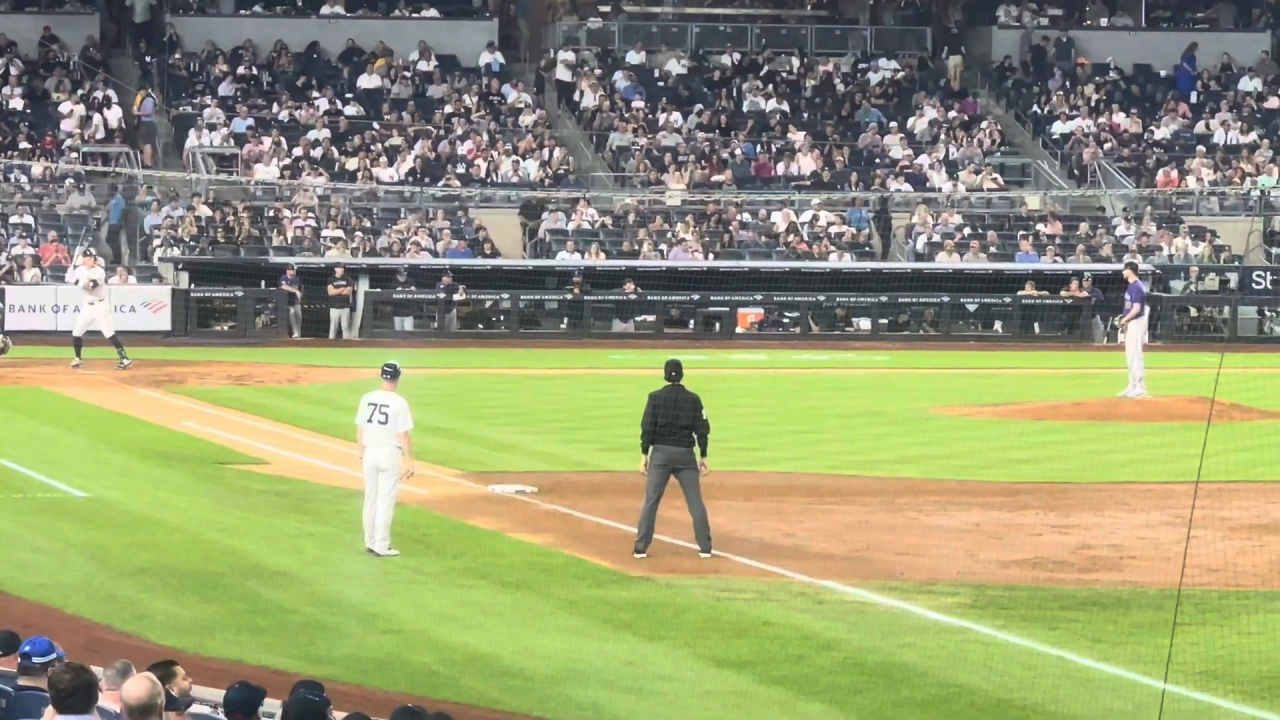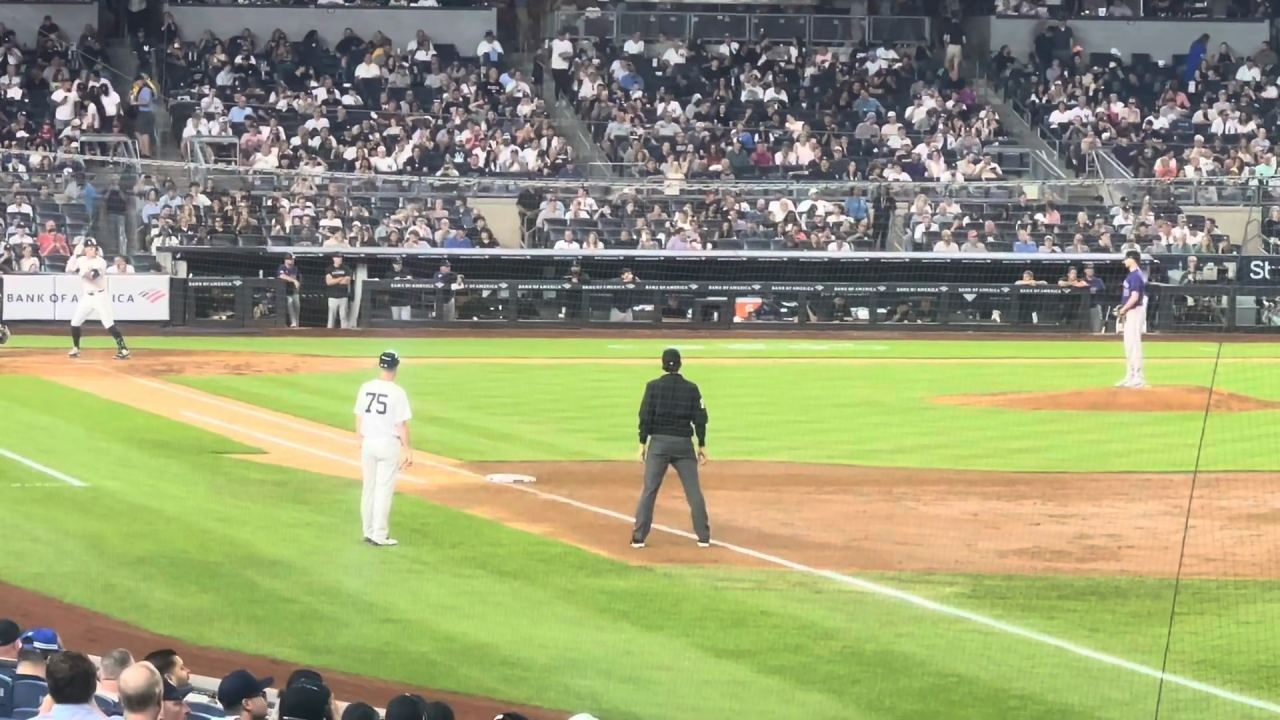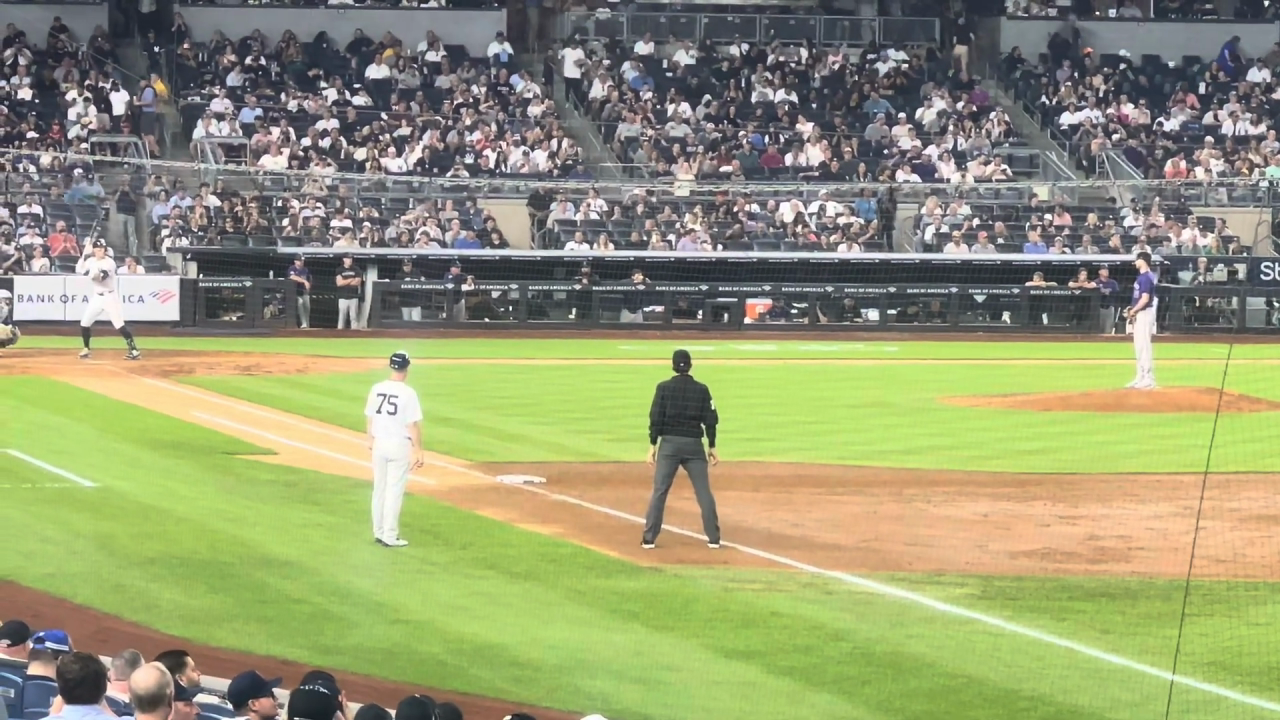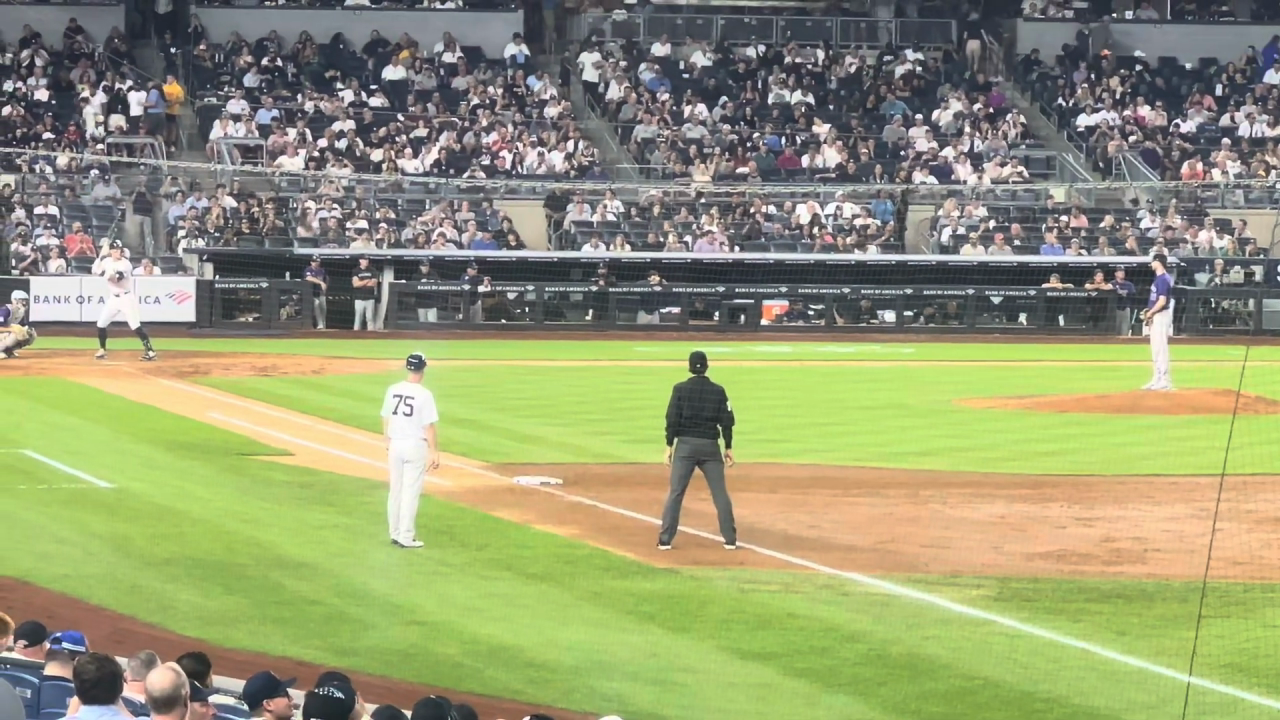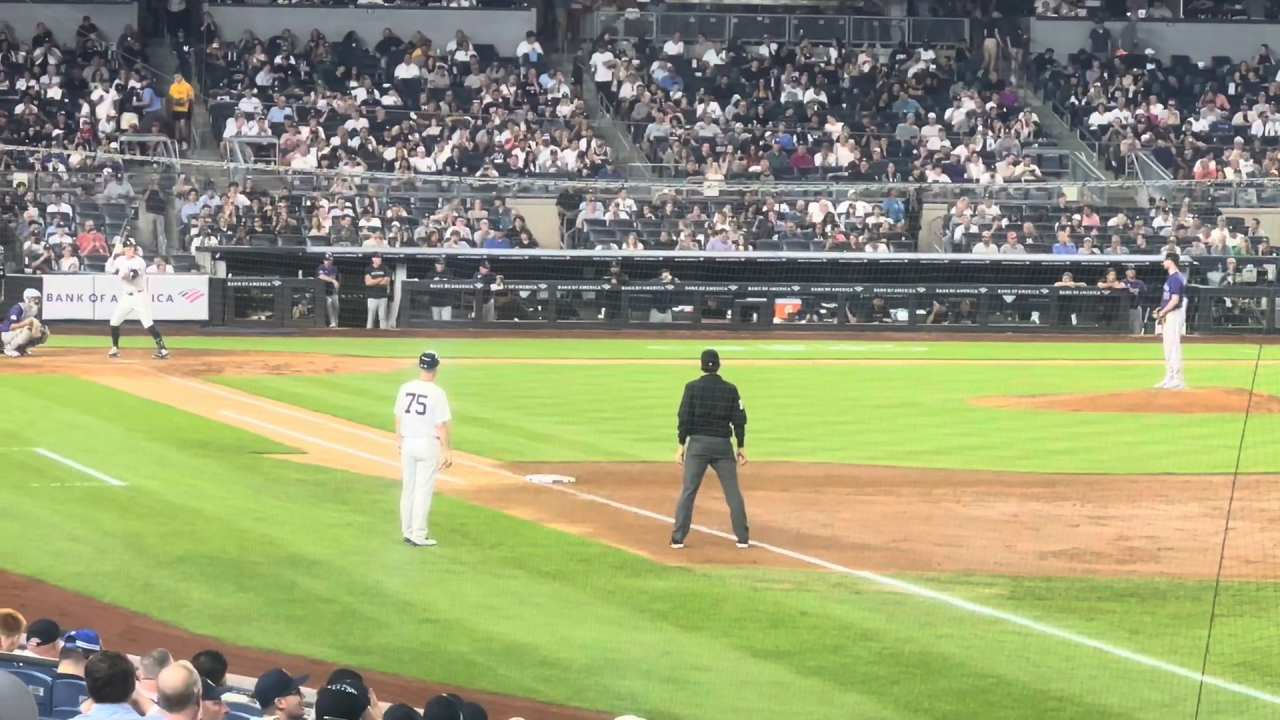
dt=0.5s
person 1, frame 1
left shoulder: (655, 397)
right shoulder: (693, 399)
left elbow: (647, 428)
right elbow: (702, 430)
left wrist: (645, 455)
right wrist: (703, 456)
left hip: (660, 453)
right hip: (685, 454)
left knee: (651, 501)
right knee: (696, 502)
left ankle: (640, 548)
right ankle: (705, 548)
person 1, frame 2
left shoulder: (653, 386)
right shoulder: (691, 388)
left elbow: (645, 418)
right elbow: (700, 419)
left wrist: (642, 444)
right wrist: (701, 445)
left hip: (658, 442)
right hip: (683, 443)
left knee: (649, 490)
right knee: (694, 491)
left ankle: (638, 538)
right ankle: (703, 537)
person 1, frame 3
left shoulder: (664, 388)
right shoulder: (702, 389)
left elbow: (656, 419)
right elbow: (710, 420)
left wrist: (653, 445)
right wrist: (712, 447)
left hip: (669, 443)
right hip: (694, 444)
left knee: (659, 491)
right knee: (704, 492)
left ankle: (649, 539)
right ankle: (713, 538)
person 1, frame 4
left shoulder: (680, 389)
right shoulder: (718, 391)
left elbow: (672, 420)
right elbow: (727, 422)
left wrist: (669, 447)
right wrist: (728, 448)
left hip: (685, 445)
right hip: (710, 446)
left knee: (675, 493)
right knee: (720, 494)
left ankle: (665, 540)
right ankle: (730, 540)
person 1, frame 5
left shoulder: (692, 387)
right shoulder: (730, 389)
left elbow: (684, 418)
right elbow: (739, 420)
left wrist: (681, 445)
right wrist: (740, 446)
left hip: (697, 443)
right hip: (722, 444)
left knee: (688, 491)
right knee: (733, 492)
left ankle: (677, 539)
right ankle: (742, 538)
person 2, frame 1
left shoulder: (367, 398)
right shoulder: (399, 402)
left elbow: (360, 429)
right elbow: (403, 435)
left wrist: (362, 453)
right wrist: (409, 461)
left hip: (370, 453)
right hip: (390, 454)
left knee: (370, 499)
right knee: (385, 501)
left ankle: (370, 543)
right ankle: (381, 546)
person 2, frame 2
left shoulder: (365, 388)
right shoulder: (397, 392)
left elbow: (358, 418)
right elbow: (402, 425)
right wrist: (407, 450)
left hip: (368, 443)
right hip: (388, 444)
left knee: (368, 488)
right knee: (384, 490)
left ankle: (368, 532)
right ankle: (379, 536)
person 2, frame 3
left shoulder: (376, 389)
right shoulder: (408, 393)
left elbow: (369, 419)
right elbow: (413, 425)
left wrist: (371, 442)
right wrist: (418, 451)
left hip: (379, 444)
right hip: (399, 445)
left knee: (379, 489)
right knee: (394, 491)
left ankle: (379, 533)
right ankle: (390, 537)
person 2, frame 4
left shoulder: (392, 390)
right shoulder: (424, 394)
left elbow: (385, 420)
right elbow: (429, 427)
left wrist: (388, 443)
right wrist: (434, 452)
left hip: (396, 445)
right hip: (416, 446)
left knee: (395, 491)
right knee: (411, 492)
left ankle: (395, 534)
right ankle: (406, 538)
person 2, frame 5
left shoulder: (405, 388)
right shoulder: (437, 393)
left elbow: (398, 418)
right elbow: (441, 425)
left wrist: (400, 441)
right wrist: (447, 451)
left hip: (408, 443)
right hip: (428, 445)
left knee: (408, 489)
right knee: (423, 491)
left ankle: (407, 532)
right ankle: (419, 536)
